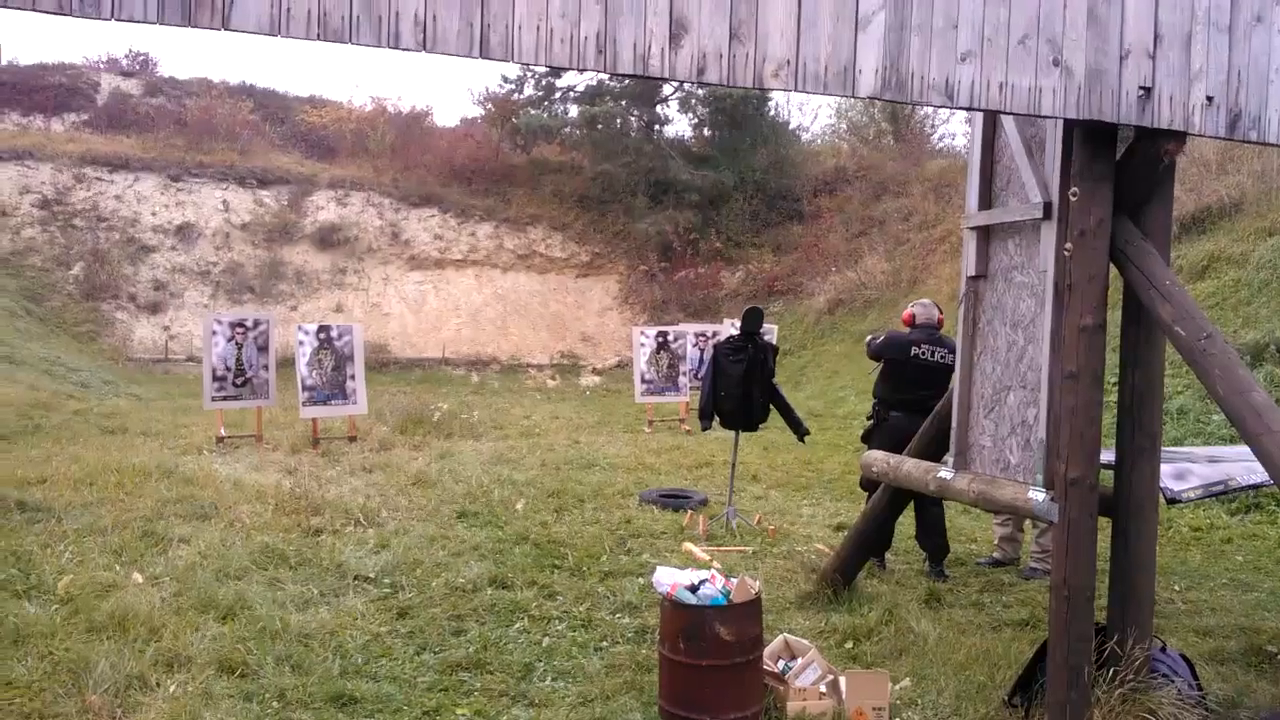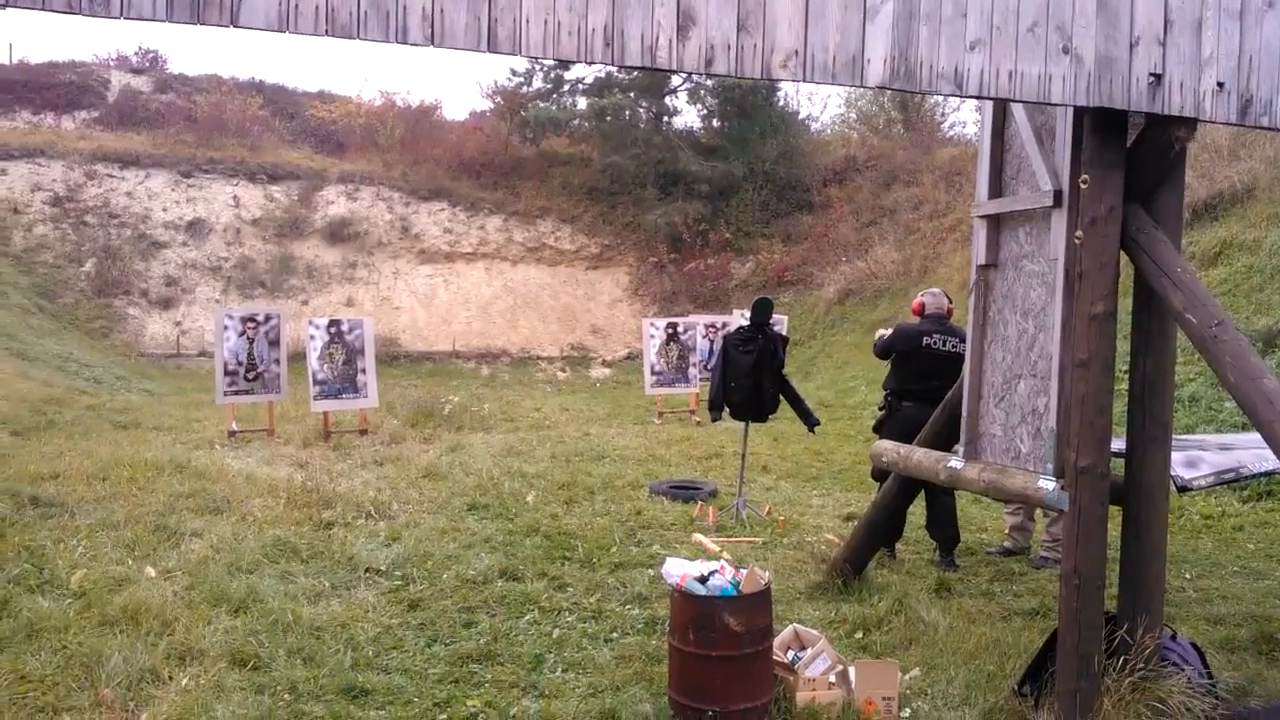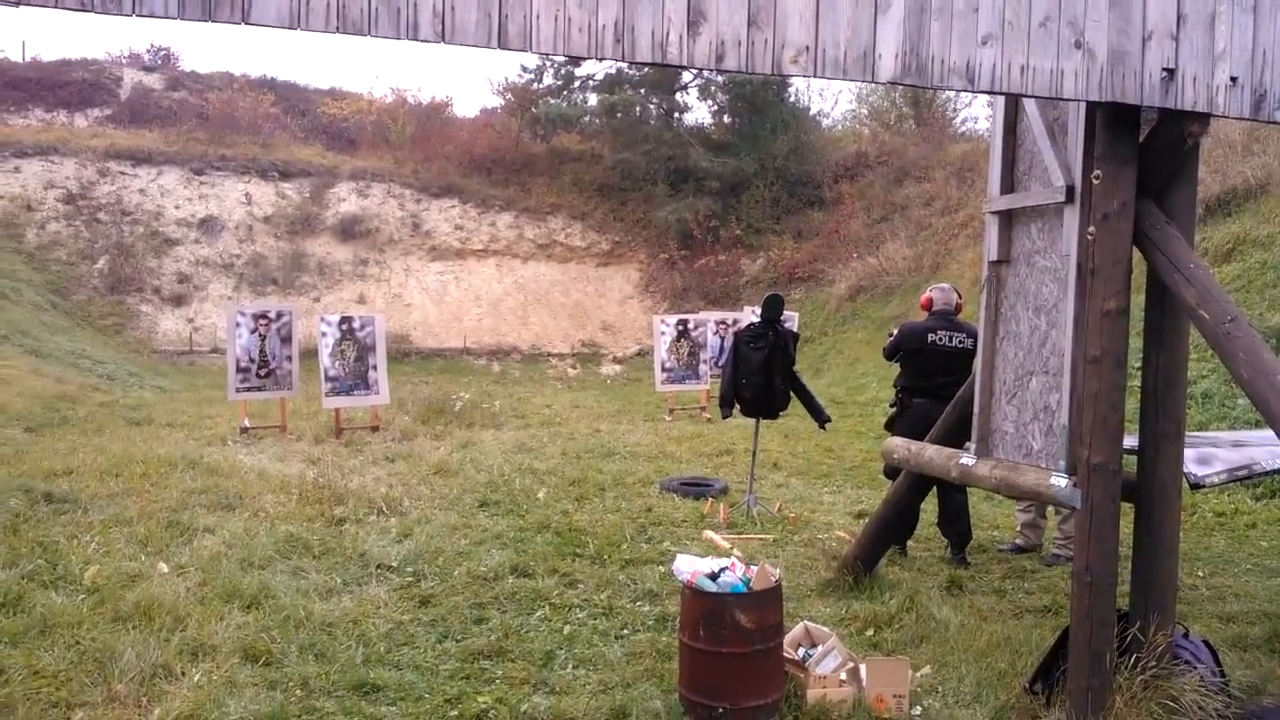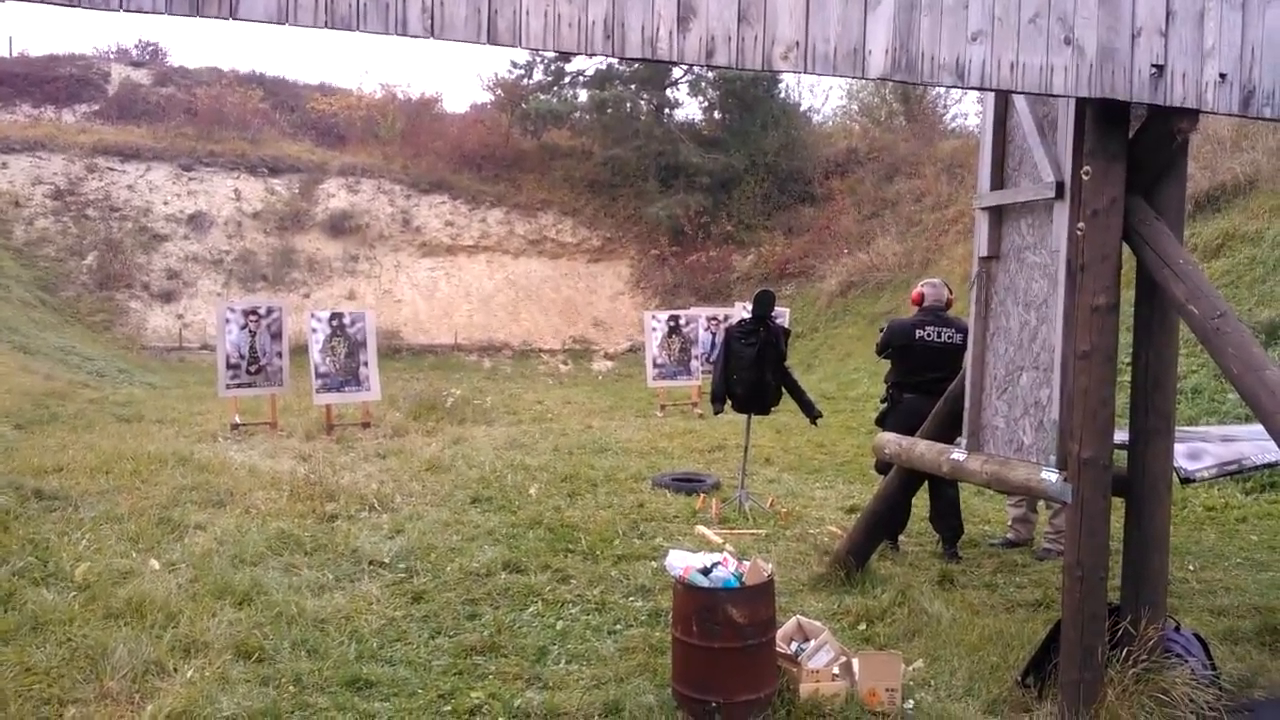
dt=0.4s
person 1, frame 1
left shoulder: (896, 341)
right shoulder: (950, 349)
left elbow: (873, 351)
right elbow: (941, 376)
left wrist: (873, 339)
left hip: (893, 424)
left knee: (881, 489)
right knee: (929, 494)
left ankle: (876, 554)
right ankle: (936, 561)
person 1, frame 2
left shoulder: (907, 332)
right shoulder: (961, 338)
left elbow: (881, 351)
right elbow: (952, 367)
left wrist: (882, 336)
left hip: (905, 415)
right knee: (941, 484)
left ankle: (886, 544)
right ankle: (946, 551)
person 1, frame 3
left shoulder: (912, 330)
right shoulder: (971, 335)
left elbow: (889, 354)
right elbow: (970, 367)
left wrist: (896, 338)
left hip: (916, 412)
right knee: (953, 480)
left ankle: (898, 541)
right ankle: (958, 548)
person 1, frame 4
left shoulder: (900, 327)
right shoulder: (962, 330)
left elbow: (881, 350)
right elbow: (964, 363)
left hip: (906, 407)
right knee: (944, 476)
left ankle: (889, 536)
right ankle: (949, 543)
